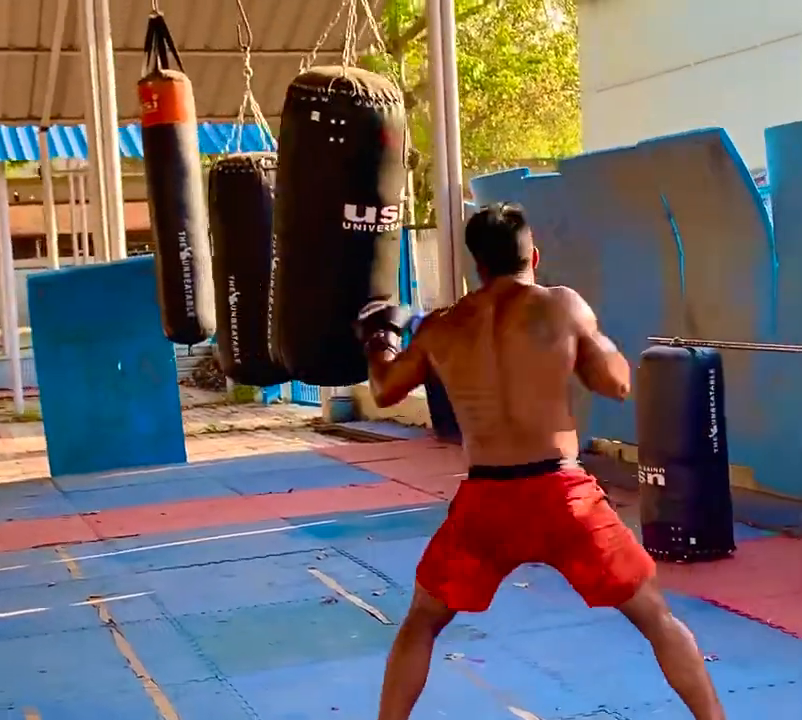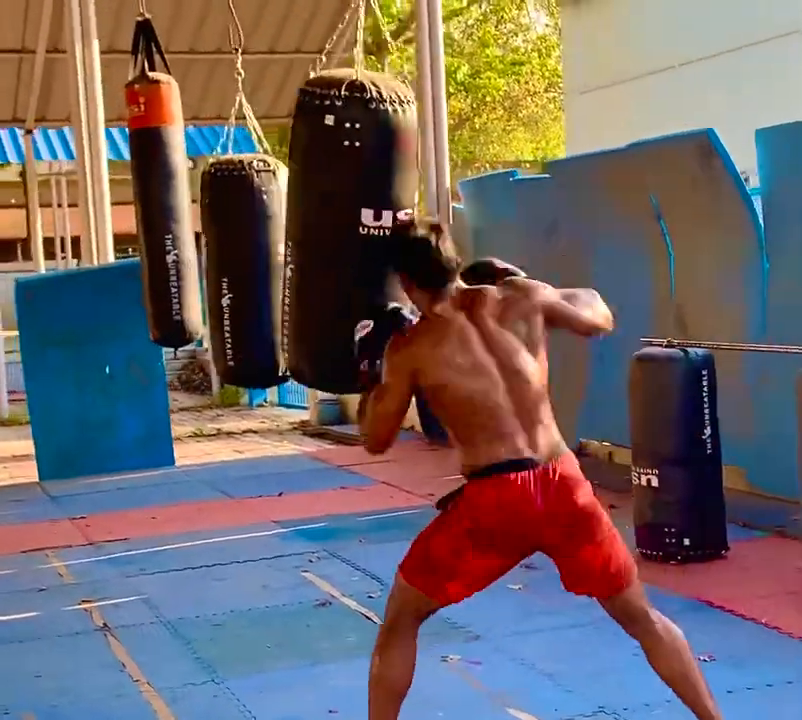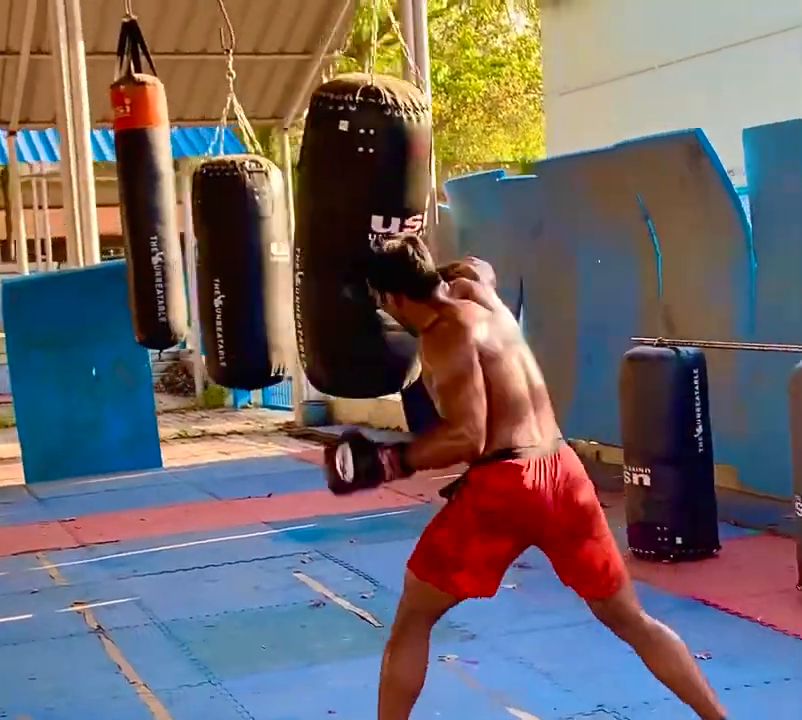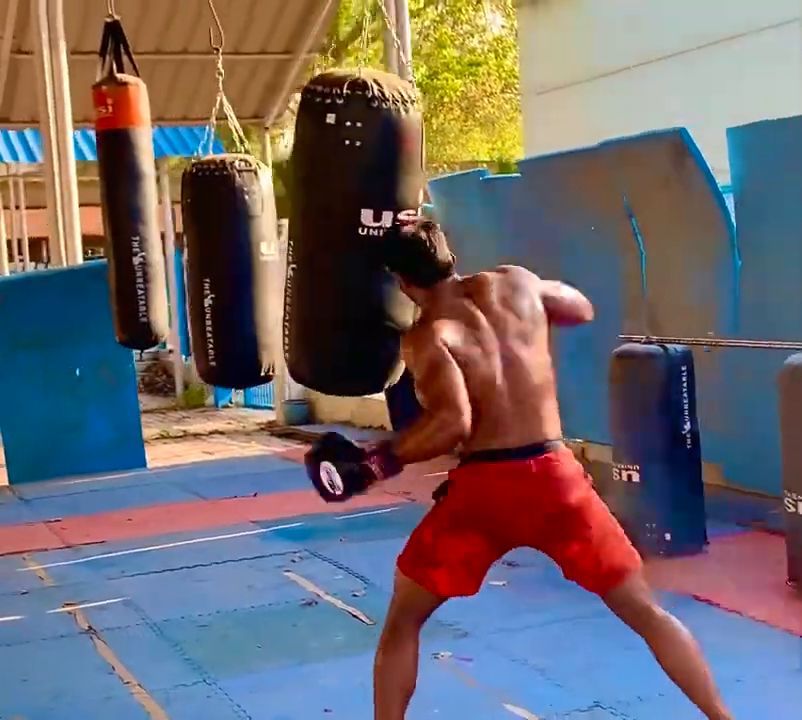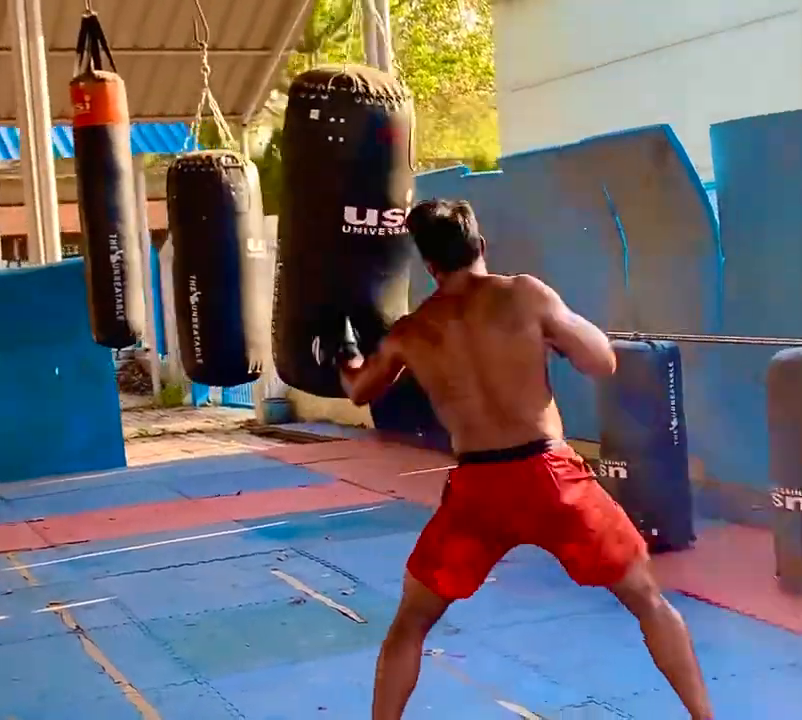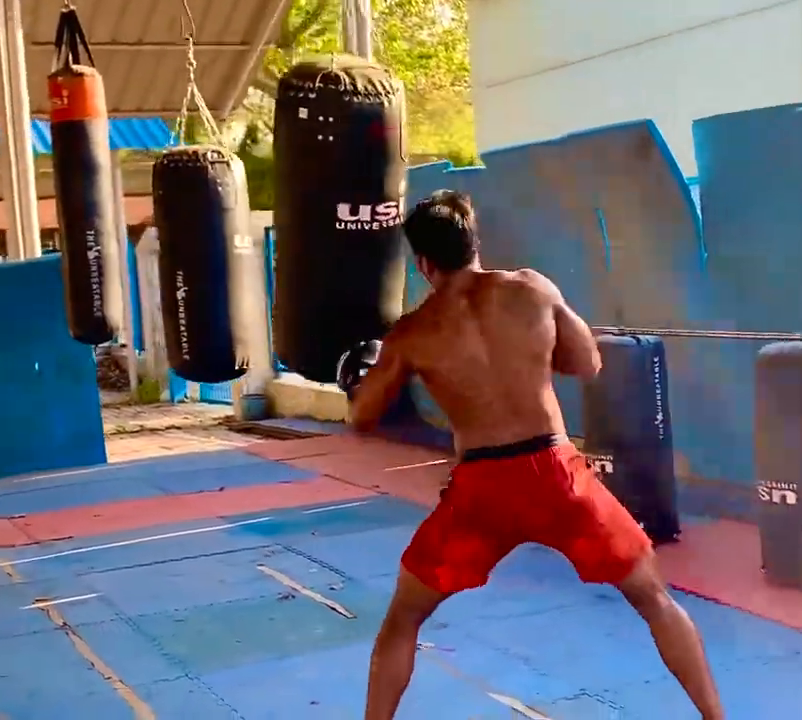
dt=0.1s
person 1, frame 1
left shoulder: (437, 329)
right shoulder: (563, 306)
left elbow: (385, 393)
right elbow: (617, 383)
left wrist: (380, 337)
left hip: (486, 504)
right hip: (565, 497)
left knee: (421, 624)
right knee: (656, 617)
person 1, frame 2
left shoulder: (414, 348)
right shoulder: (514, 297)
left elbow: (376, 440)
right elbow: (601, 319)
left wrist: (373, 370)
left hip: (494, 500)
right hip: (562, 484)
left knee: (400, 621)
right knee: (640, 615)
person 1, frame 3
left shoulder: (444, 338)
right shoulder: (476, 283)
left elbow: (468, 438)
left wrist: (386, 461)
left hip: (500, 488)
right hip: (563, 478)
left knee: (411, 623)
right knee: (631, 619)
person 1, frame 4
left shoulder: (429, 334)
right shoulder: (515, 283)
left elbow: (455, 425)
right elbow: (582, 310)
left wrist: (372, 463)
left hip: (484, 489)
right hip: (557, 477)
left knee: (402, 621)
right knee: (644, 610)
person 1, frame 5
left shoulder: (409, 333)
right shoulder: (528, 294)
left elbow: (358, 389)
right elbow: (603, 362)
left wrist: (345, 360)
left hip: (478, 489)
right hip: (553, 478)
left knee: (411, 623)
right knee: (647, 598)
person 1, frame 6
left shoulder: (410, 334)
right shoulder: (532, 289)
left elbow: (362, 416)
right elbow: (589, 364)
left wrist: (356, 377)
left hip: (483, 487)
right hip: (558, 473)
left knee: (403, 615)
right knee: (652, 596)
